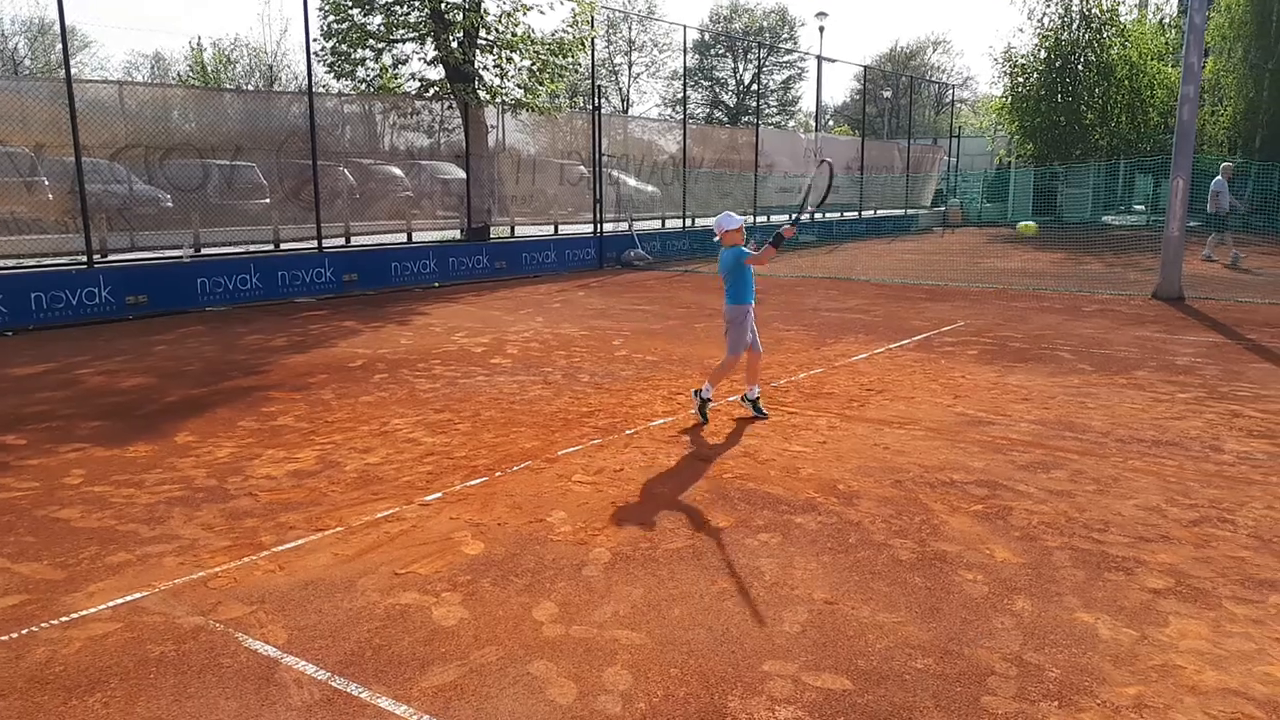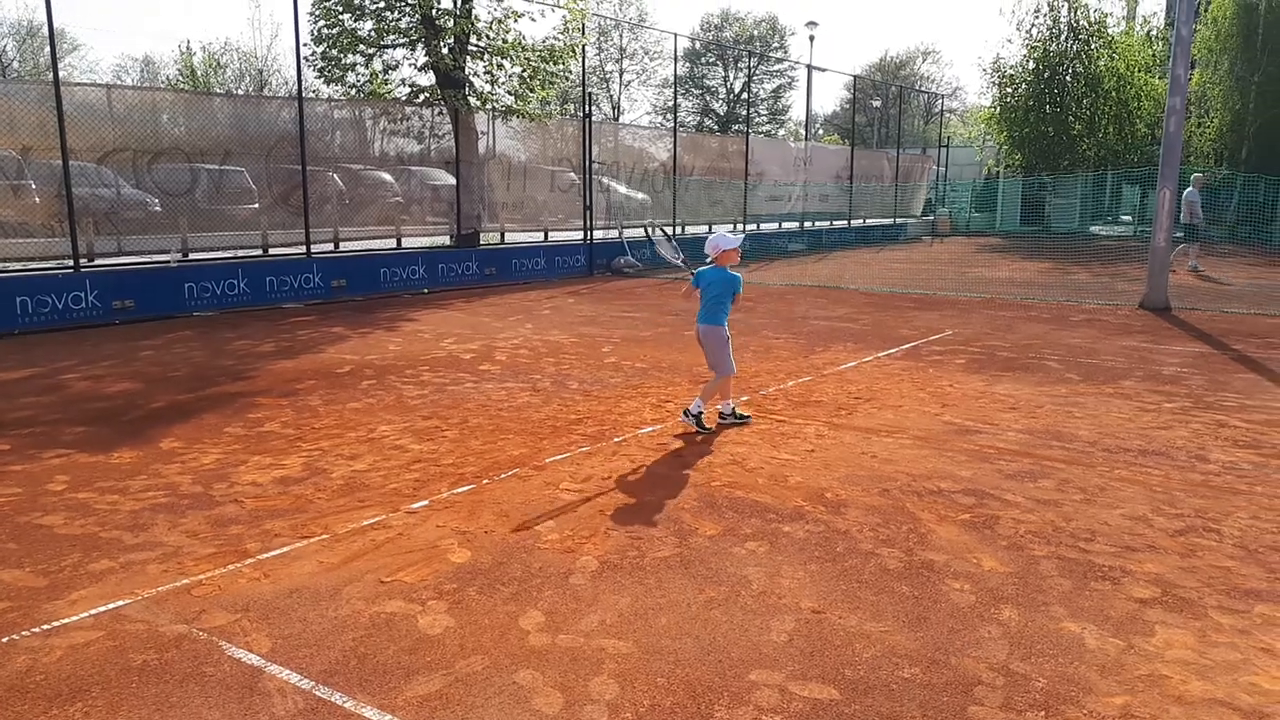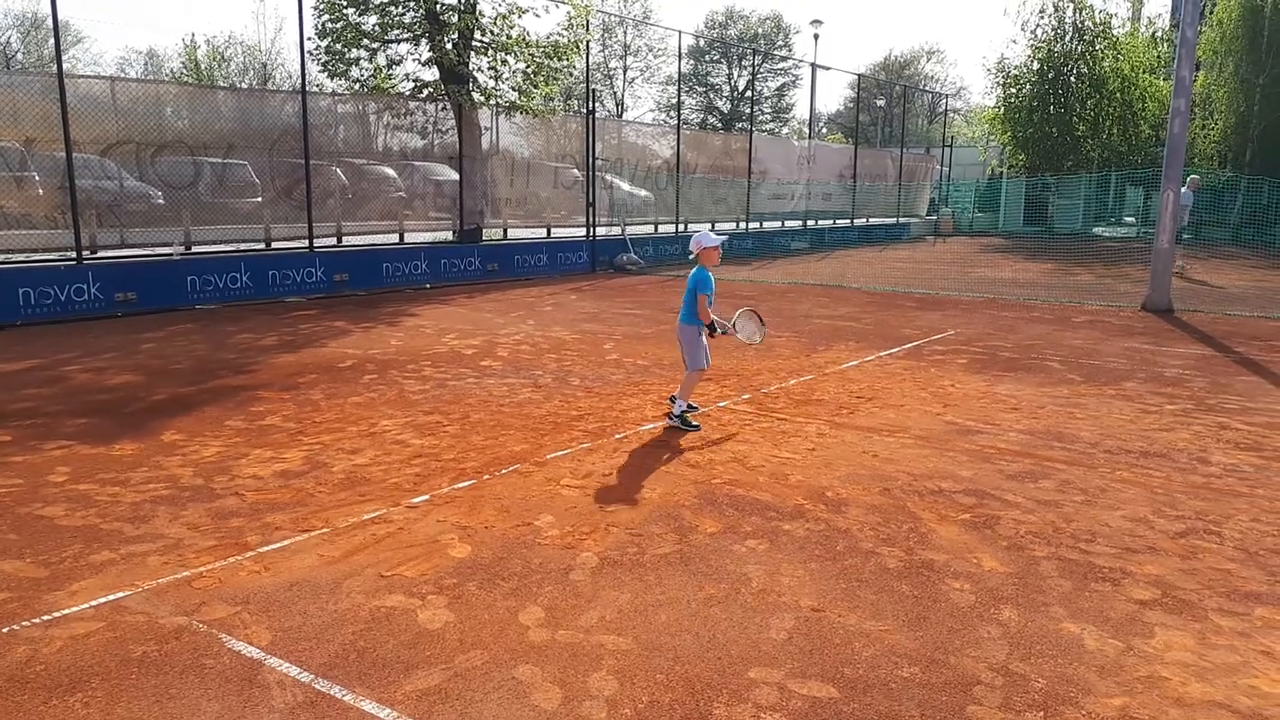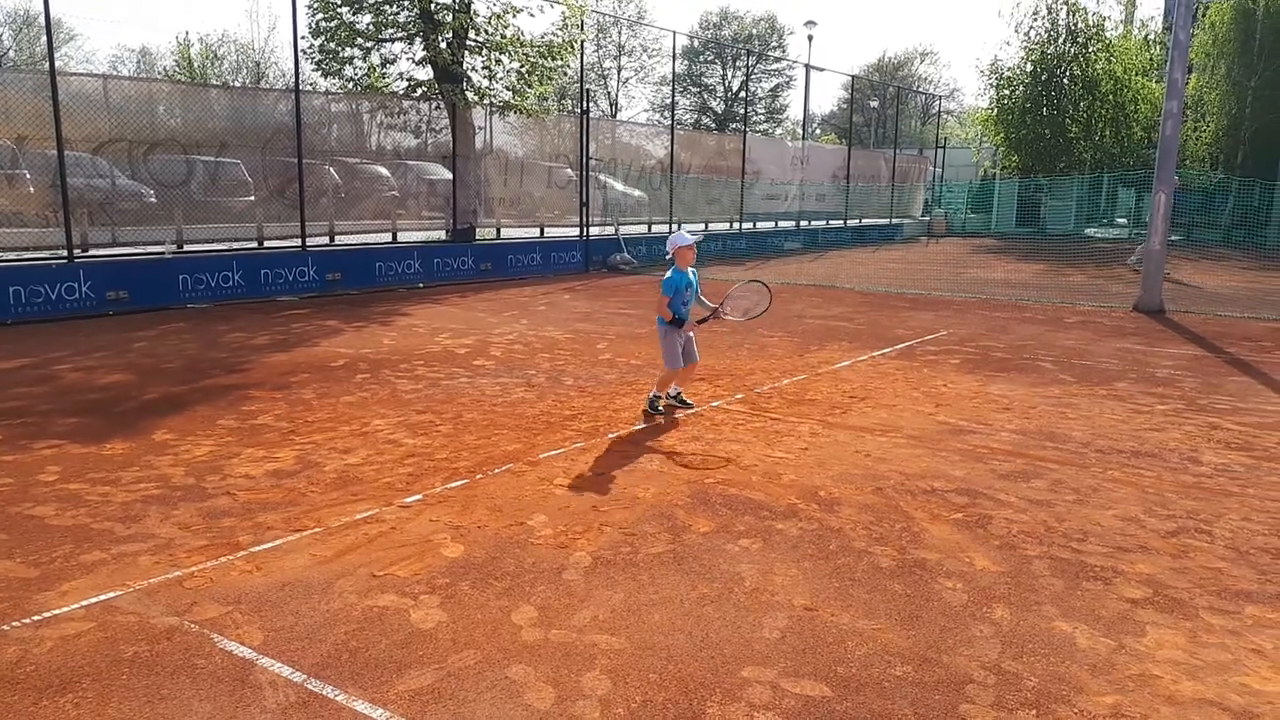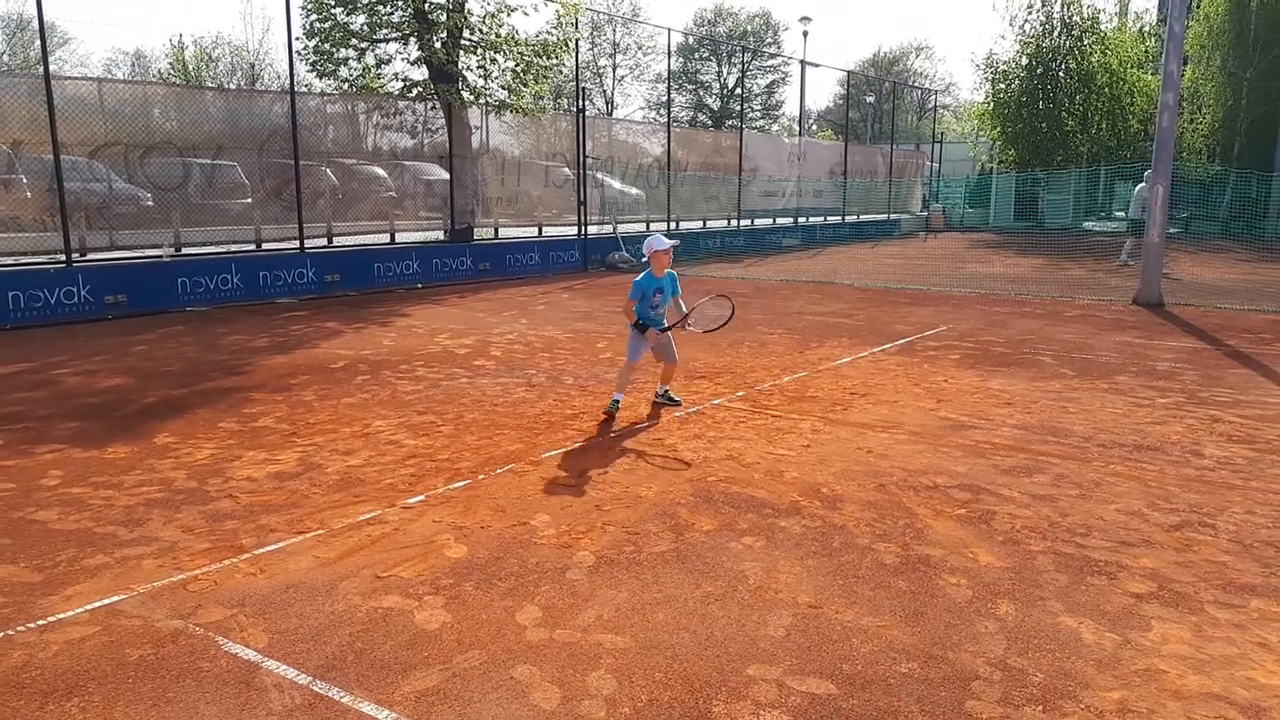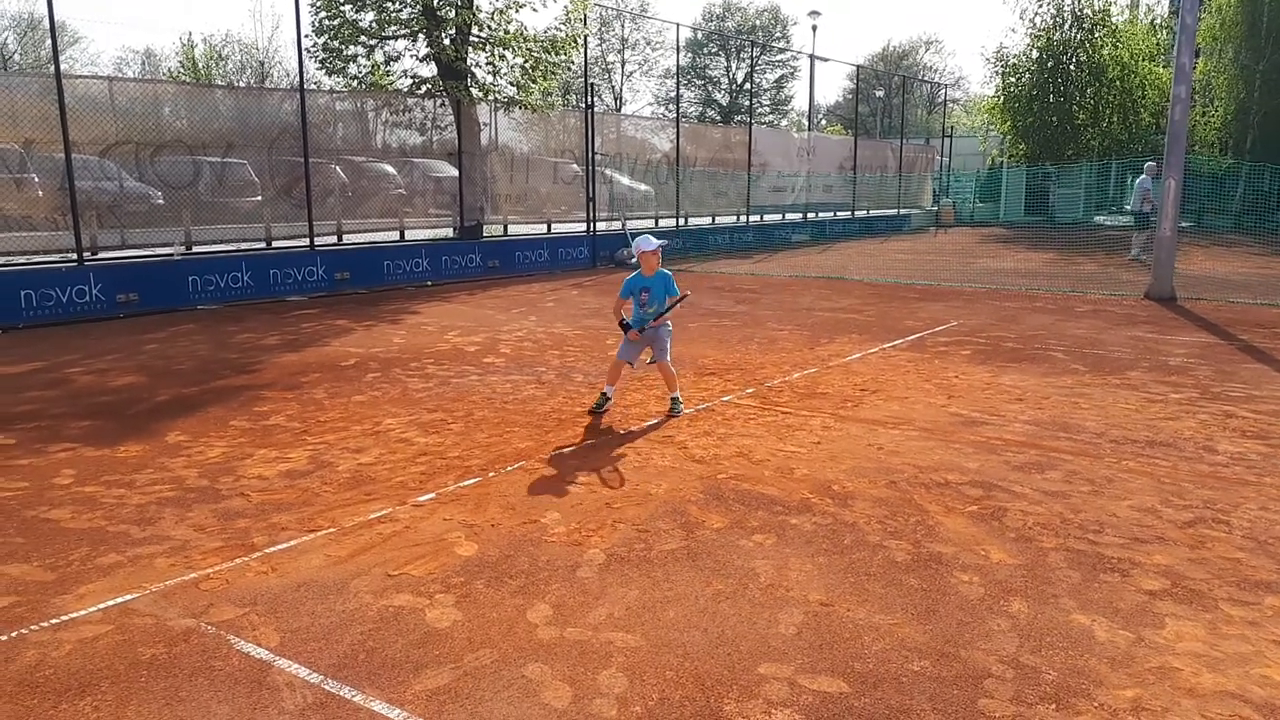
dt=0.4s
person 1, frame 1
left shoulder: (725, 254)
right shoulder: (737, 253)
right elbow: (760, 259)
right wrist: (779, 237)
left hip: (743, 310)
right hip: (739, 311)
left knee: (755, 354)
right knee: (732, 359)
left ankle: (751, 396)
right ankle: (703, 395)
person 1, frame 2
left shoulder: (702, 272)
right shoulder: (735, 278)
left elbow: (685, 293)
left hip: (702, 326)
right hip: (716, 329)
left knee: (726, 372)
right knee: (722, 375)
left ankle: (727, 411)
right ankle: (693, 412)
person 1, frame 3
left shoulder: (697, 274)
right shoulder: (705, 278)
right elbow: (702, 309)
left wrist: (717, 322)
right wrist: (713, 328)
left hip: (692, 326)
right hip: (691, 328)
left knee: (702, 367)
right knee: (696, 371)
left ankle: (679, 398)
right ankle: (677, 414)
person 1, frame 4
left shoulder: (692, 273)
right shoulder: (672, 278)
left elbow: (697, 297)
right elbow: (661, 308)
left wrist: (711, 307)
right wrist: (680, 323)
left hip: (684, 327)
right hip: (669, 328)
left knee: (692, 364)
right knee: (674, 369)
left ankle: (673, 394)
right ankle: (655, 396)
person 1, frame 5
left shoulder: (671, 276)
right shoulder: (641, 282)
left elbow: (677, 300)
right elbow: (627, 309)
left wrist: (684, 316)
right wrist: (644, 329)
left hip: (660, 328)
right hip: (641, 329)
left knee: (672, 363)
right knee: (630, 363)
left ankle: (662, 392)
right ankle: (615, 402)
person 1, frame 6
left shoulder: (666, 277)
right shoulder: (631, 282)
right elbow: (617, 308)
left wrist: (663, 318)
right wrist: (626, 328)
left hip: (659, 328)
right hip: (636, 329)
left knee: (663, 363)
right knee: (618, 362)
left ankle: (676, 399)
right ankle: (606, 397)
